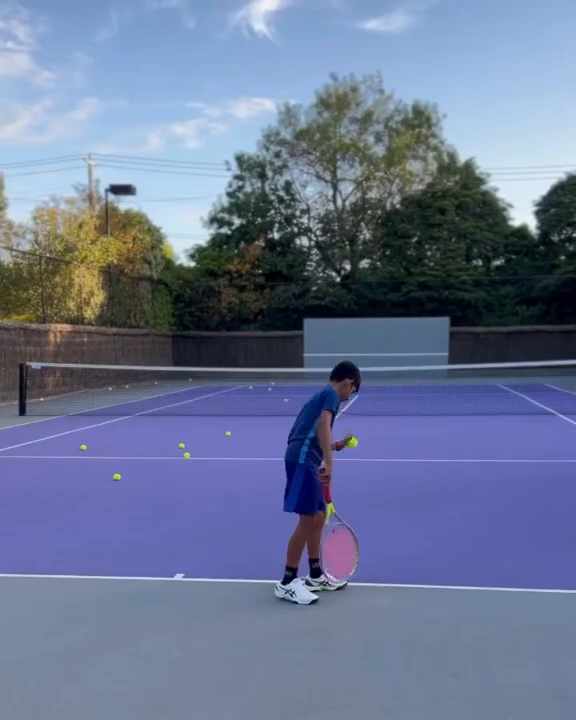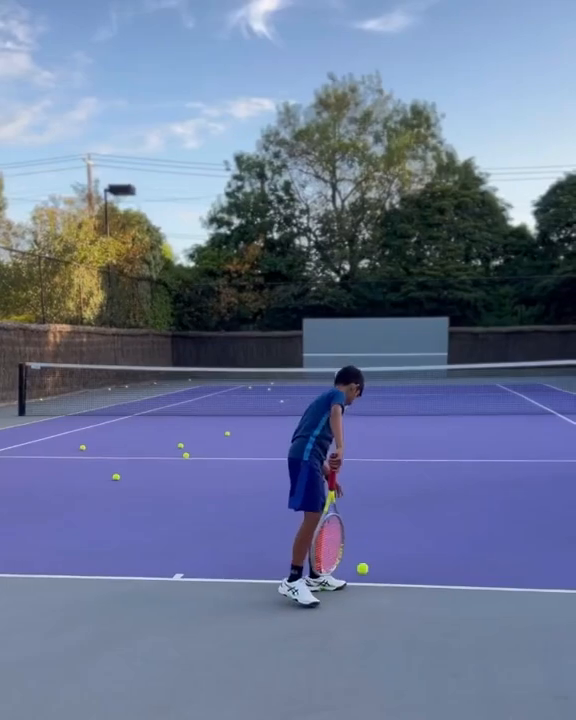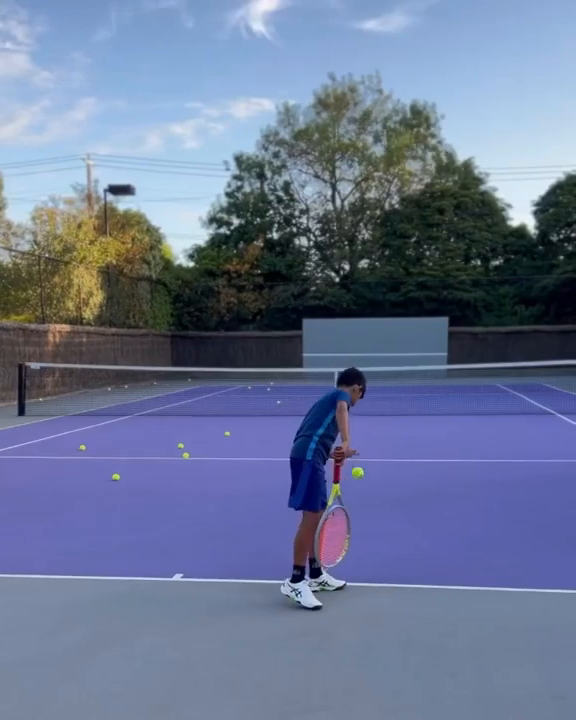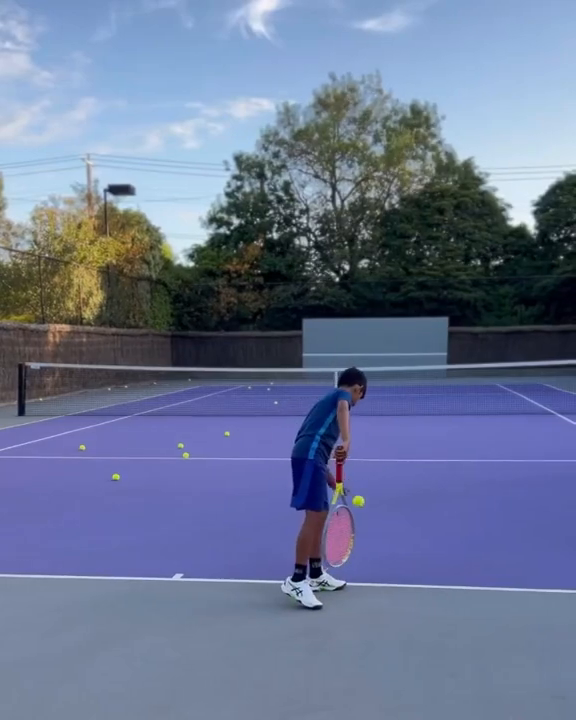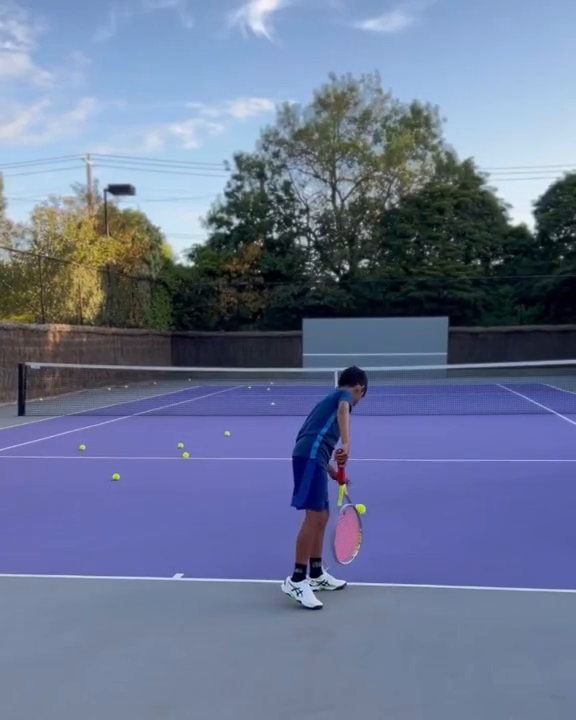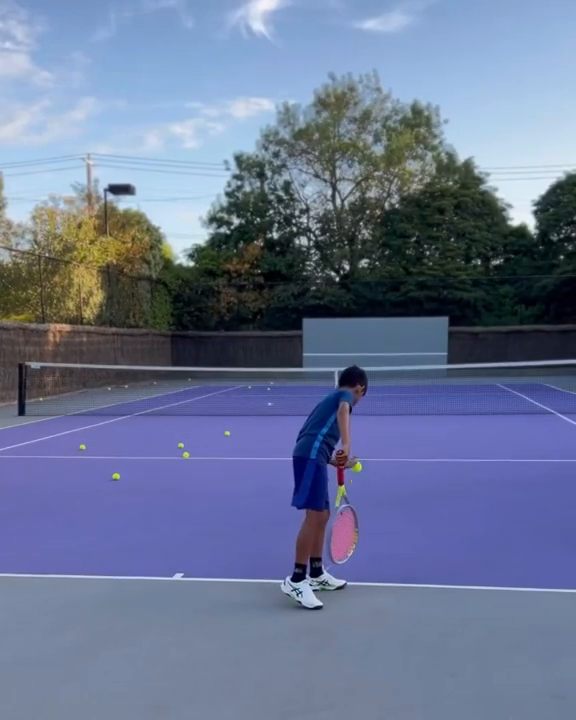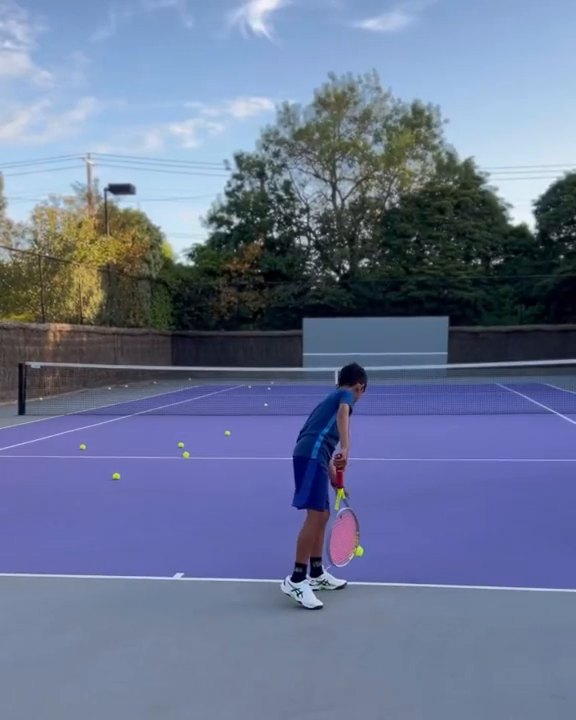
dt=0.2s
person 1, frame 1
left shoulder: (322, 395)
right shoulder: (331, 395)
right elbow: (322, 426)
left wrist: (334, 446)
right wrist: (328, 462)
left hip: (306, 460)
right hip: (302, 460)
left knee: (318, 517)
right knee: (307, 519)
left ankle: (316, 576)
right ankle: (287, 582)
person 1, frame 2
left shoulder: (326, 398)
right shoulder: (338, 395)
right elbow: (335, 414)
left wrist: (329, 478)
right wrist: (340, 448)
left hip: (308, 457)
right hip: (305, 457)
left knee: (319, 516)
right knee: (312, 517)
left ankle: (315, 576)
right ankle: (293, 580)
person 1, frame 3
left shoulder: (329, 400)
right shoulder: (342, 395)
right elbow: (342, 410)
left wrist: (338, 453)
right wrist: (346, 441)
left hip: (309, 458)
right hip: (307, 457)
left knee: (320, 515)
right knee: (311, 517)
left ankle: (315, 575)
right ankle: (295, 581)
person 1, frame 4
left shoulder: (330, 399)
right shoulder: (343, 395)
right elbow: (343, 409)
left wrist: (330, 478)
right wrist: (346, 441)
left hip: (310, 457)
right hip: (309, 456)
left knee: (321, 515)
right knee: (313, 516)
left ankle: (315, 575)
right ankle: (296, 580)
person 1, frame 5
left shoulder: (332, 399)
right shoulder: (345, 395)
right elbow: (343, 410)
left wrist: (333, 473)
right wrist: (346, 443)
left hip: (311, 456)
right hip: (310, 456)
left knee: (322, 515)
right knee: (314, 516)
left ankle: (316, 574)
right ankle: (296, 580)
person 1, frame 6
left shoulder: (332, 398)
right shoulder: (345, 396)
right elbow: (343, 410)
left wrist: (341, 462)
right wrist: (346, 444)
left hip: (311, 456)
right hip: (311, 456)
left knee: (322, 515)
right knee: (314, 516)
left ankle: (316, 574)
right ankle: (296, 580)
person 1, frame 7
left shoulder: (332, 398)
right shoulder: (347, 395)
right elbow: (343, 412)
left wrist: (335, 481)
right wrist: (345, 448)
left hip: (311, 455)
right hip: (311, 455)
left knee: (322, 515)
right knee: (315, 516)
left ankle: (316, 574)
right ankle: (296, 580)
